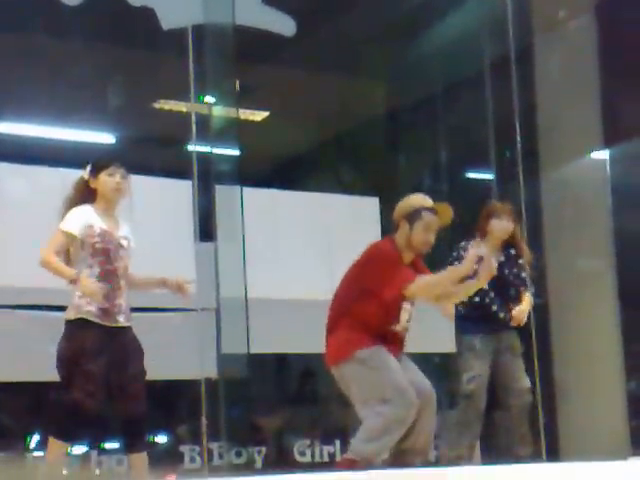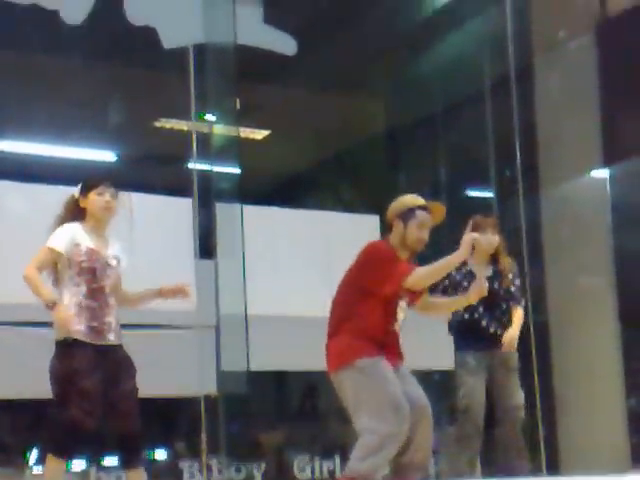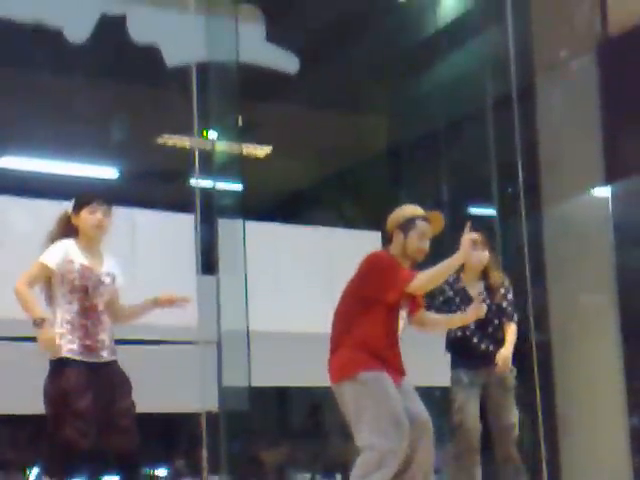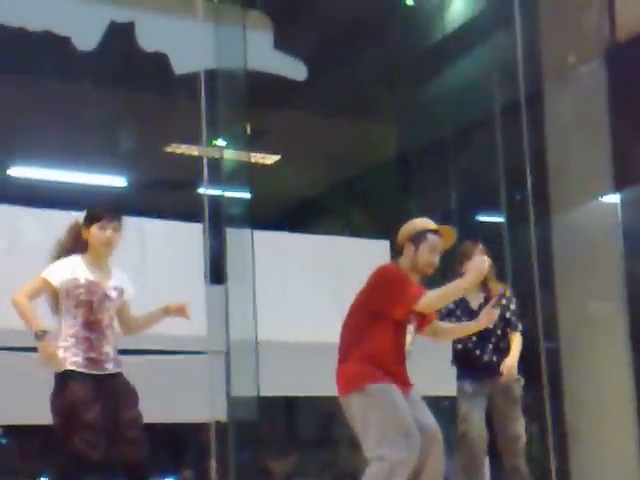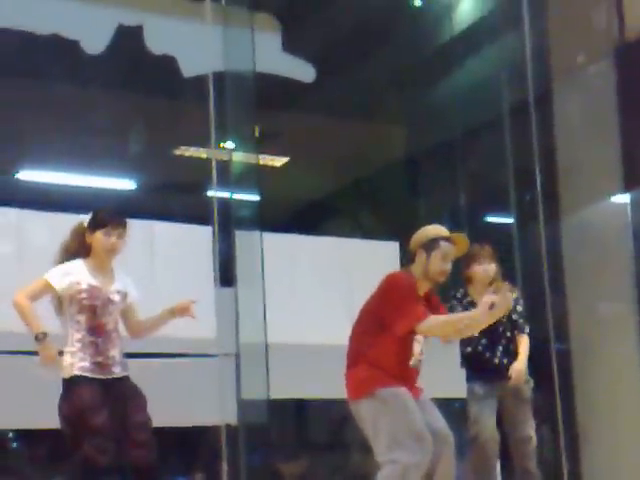
dt=0.2s
person 1, frame 1
left shoulder: (124, 228)
right shoulder: (81, 215)
right elbow: (47, 257)
left wrist: (163, 282)
right wrist: (78, 278)
left hip: (120, 325)
right hip: (86, 322)
left knee: (133, 405)
right knee: (79, 401)
person 1, frame 2
left shoulder: (114, 247)
right shoulder: (70, 233)
right elbow: (31, 271)
left wrist: (159, 292)
right wrist: (54, 305)
left hip: (110, 343)
right hip: (77, 341)
left knee: (128, 421)
right knee: (77, 418)
person 1, frame 3
left shoulder: (110, 265)
right shoulder: (63, 250)
right elbow: (22, 286)
left wrist: (155, 303)
right wrist: (41, 323)
left hip: (106, 361)
right hip: (70, 359)
left knee: (125, 438)
right knee: (71, 438)
person 1, frame 4
left shoulder: (119, 278)
right shoulder: (69, 266)
left elbow: (128, 326)
right elbow: (21, 298)
left wrist: (164, 312)
right wrist: (42, 336)
left hip: (110, 373)
right hip: (75, 372)
left knee: (133, 448)
right knee: (85, 451)
person 1, frame 5
left shoulder: (123, 282)
right shoulder: (71, 272)
left elbow: (135, 330)
right elbow: (21, 299)
left wrist: (170, 313)
right wrist: (42, 339)
left hip: (118, 378)
right hip: (81, 377)
left knee: (143, 453)
right knee: (98, 458)
person 2, frame 1
left shoulder: (412, 262)
right shoulder: (381, 253)
left elbow: (440, 296)
right elbow: (416, 290)
left wrist: (478, 281)
right wrist: (462, 268)
left hip: (384, 346)
right hip: (352, 345)
left knee: (424, 396)
right knee: (399, 401)
left ankle: (406, 469)
right ankle: (352, 466)
person 2, frame 2
left shoulder: (403, 263)
right shoulder: (377, 253)
left elbow: (425, 304)
right elbow: (417, 281)
left wrist: (468, 298)
right wrist: (459, 255)
left hip: (384, 354)
right hip: (355, 353)
left knee: (419, 411)
right knee: (390, 418)
person 2, frame 3
left shoulder: (402, 275)
right shoulder: (378, 263)
left elbow: (420, 319)
right elbow: (420, 285)
left wrist: (464, 318)
right wrist: (460, 257)
left hip: (387, 368)
right hip: (358, 367)
left knee: (420, 427)
right knee: (388, 437)
person 2, frame 4
left shoulder: (410, 287)
right shoulder: (388, 276)
left elbow: (434, 329)
right elbow: (428, 304)
left wrist: (477, 324)
right wrist: (470, 278)
left hip: (394, 380)
right hip: (366, 378)
left knee: (429, 438)
right knee: (399, 448)
person 2, frame 5
left shoulder: (426, 295)
right shoulder: (397, 284)
left elbow: (453, 329)
right elbow: (427, 327)
left wrist: (493, 314)
right wrist: (476, 313)
left hip: (403, 384)
right hip: (374, 383)
left knee: (441, 441)
right knee: (411, 451)
person 3, frame 1
left shoulder: (515, 256)
right shoulder: (466, 249)
left elbow: (526, 291)
left wrist: (524, 307)
left hip: (506, 334)
right hip: (474, 333)
left knee: (520, 394)
right knee: (473, 394)
left ankle: (521, 457)
right ankle: (455, 459)
person 3, frame 2
left shoulder: (506, 268)
right shoulder: (455, 268)
left elbow: (517, 304)
left wrist: (515, 329)
left hip: (502, 348)
right hip: (469, 350)
left knee: (513, 410)
right knee: (471, 410)
person 3, frame 3
left shoulder: (499, 284)
right shoulder: (448, 286)
left elbow: (510, 320)
left wrist: (508, 348)
left hip: (498, 365)
right hip: (464, 368)
left knee: (507, 428)
right knee: (467, 427)
person 3, frame 4
left shoulder: (502, 294)
right shoulder: (450, 299)
left elbow: (515, 330)
left wrist: (513, 358)
left hip: (503, 375)
right hip: (469, 379)
left knee: (514, 438)
right knee: (473, 436)
person 3, frame 5
left shoulder: (509, 295)
right shoulder: (457, 301)
left elbow: (522, 332)
left wrist: (521, 360)
left hip: (512, 377)
right hip: (479, 381)
left knee: (524, 439)
right knee: (484, 438)
